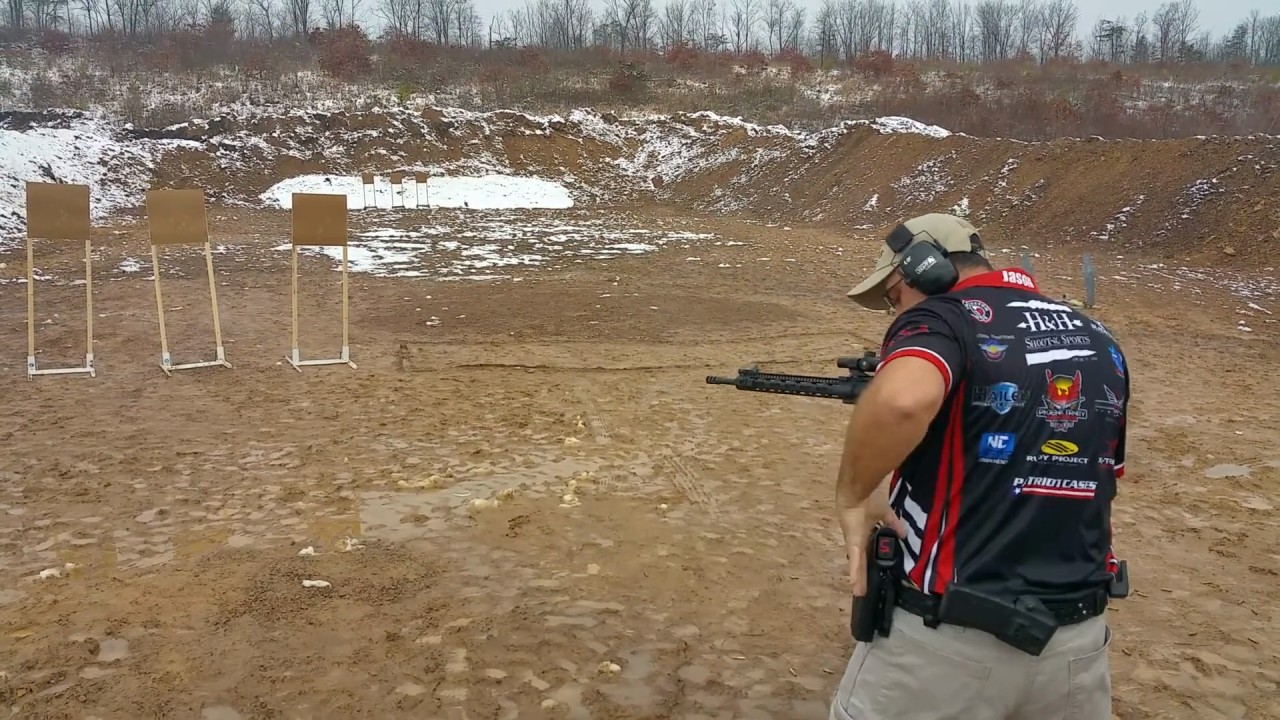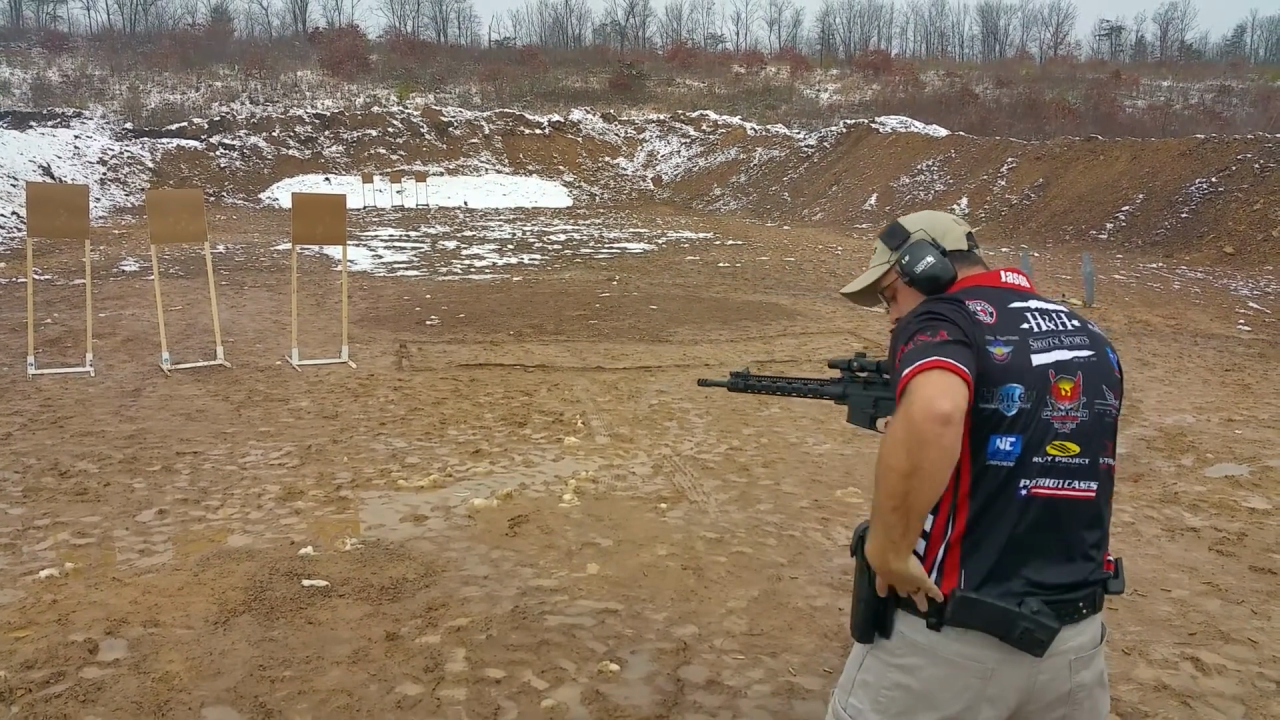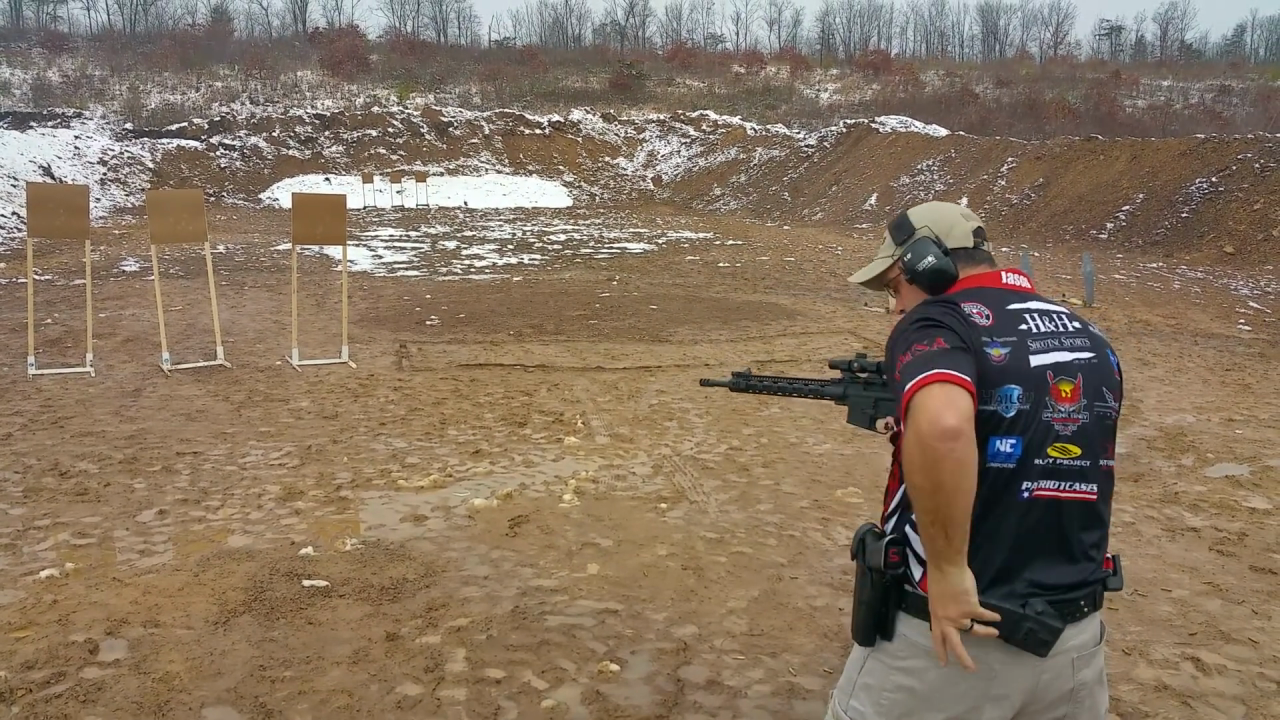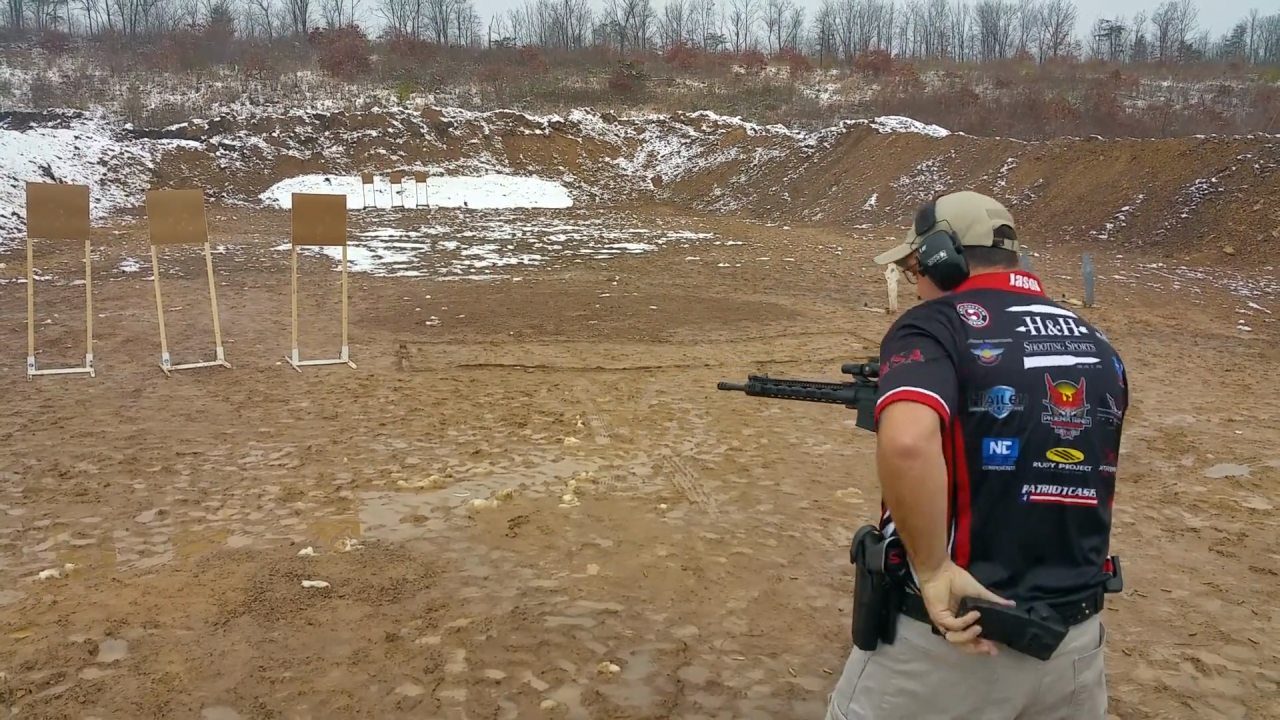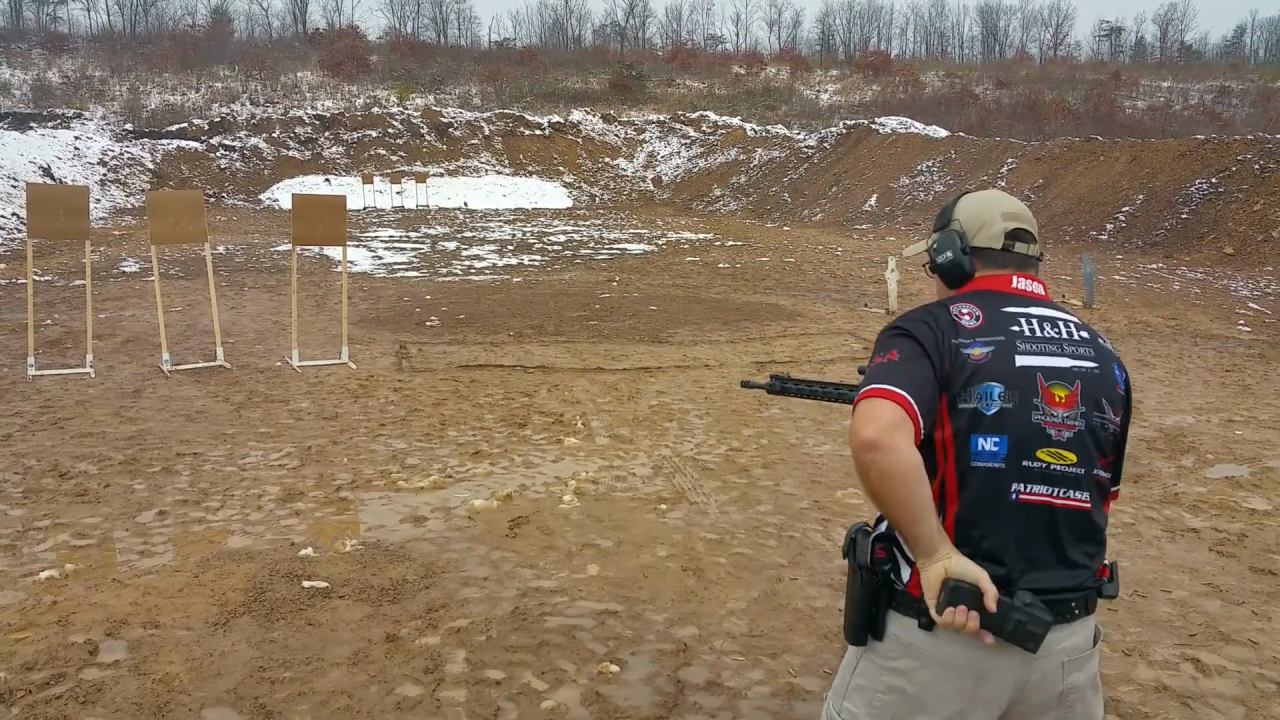
dt=0.2s
person 1, frame 1
left shoulder: (938, 319)
right shoulder: (1098, 340)
left elbow: (902, 399)
left wrist: (853, 497)
left hip: (944, 638)
right hip: (1073, 640)
person 1, frame 2
left shoulder: (941, 321)
right shoulder: (1092, 340)
left elbow: (934, 411)
left wrist: (889, 546)
left hip: (944, 637)
right hip: (1071, 637)
person 1, frame 3
left shoulder: (938, 324)
right shoulder: (1092, 340)
left elbow: (943, 427)
left wrist: (949, 568)
left hip: (945, 635)
right hip: (1070, 634)
person 1, frame 4
left shoulder: (934, 326)
right shoulder: (1098, 347)
left elbow: (908, 442)
left wrist: (932, 570)
left hip: (944, 632)
right hip: (1071, 638)
person 1, frame 5
left shoulder: (930, 328)
right shoulder: (1102, 355)
left elbow: (876, 436)
left wrist: (937, 555)
left hip: (932, 635)
right hip: (1065, 640)
